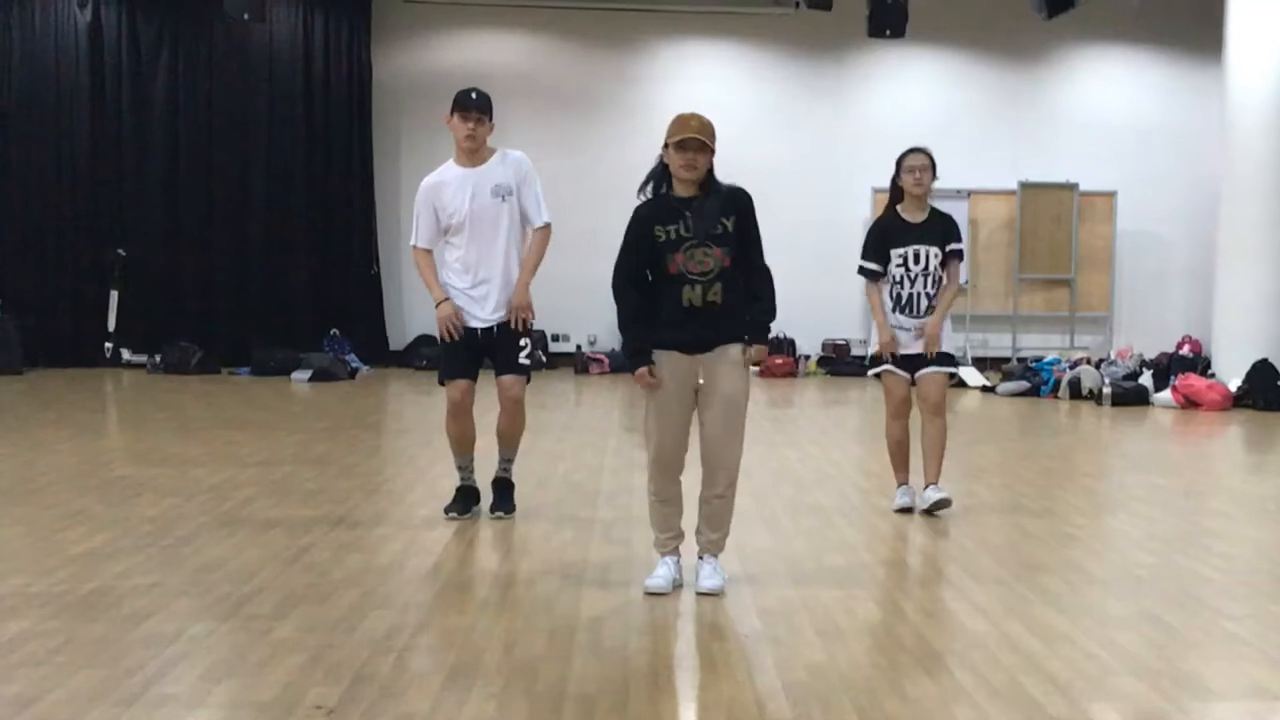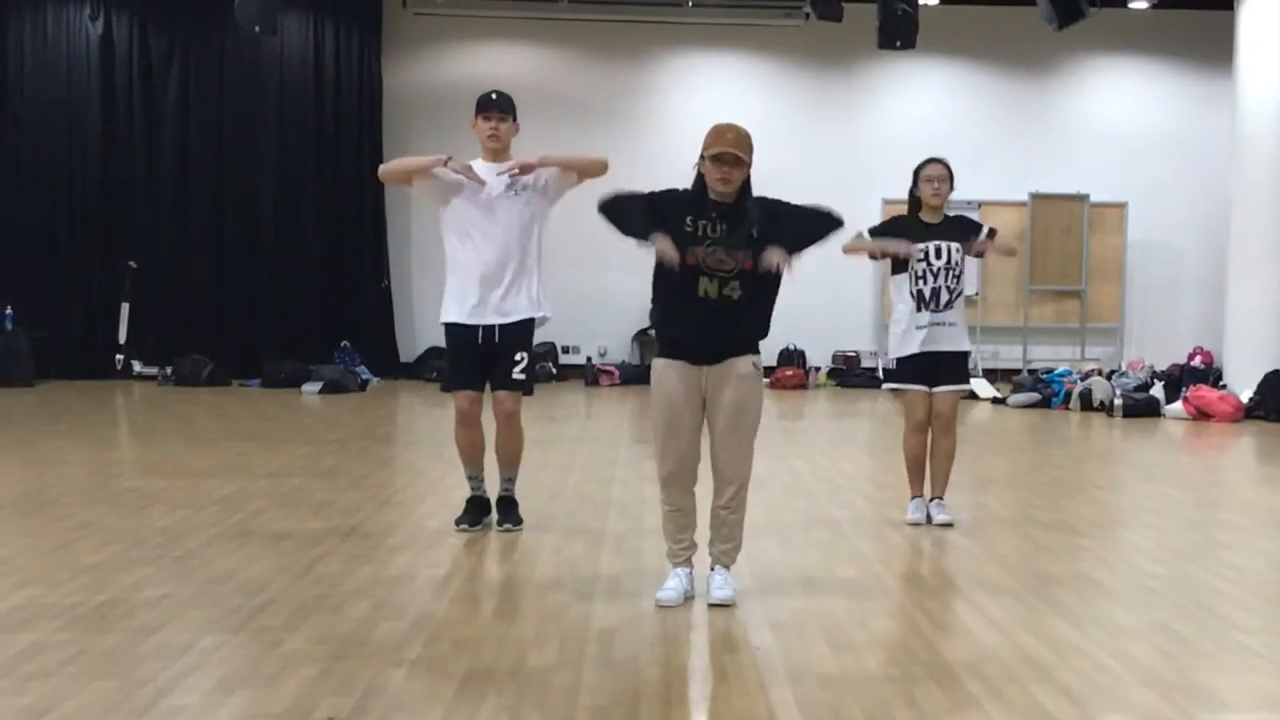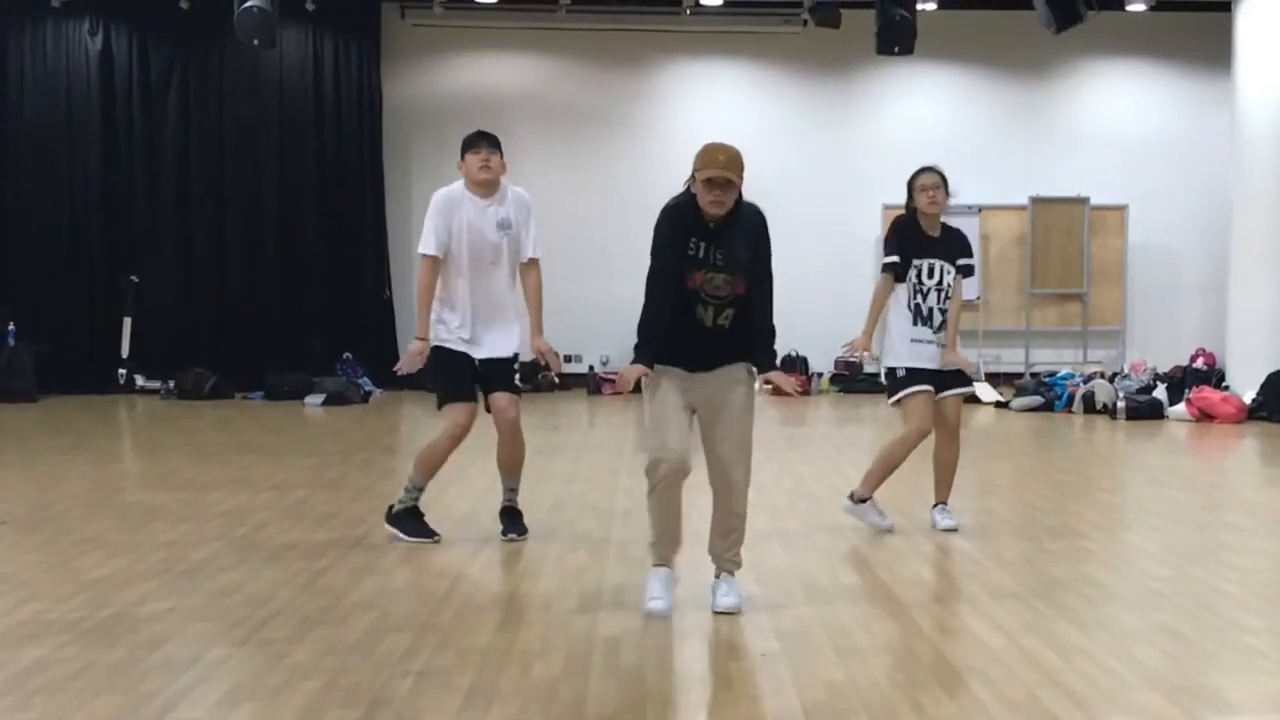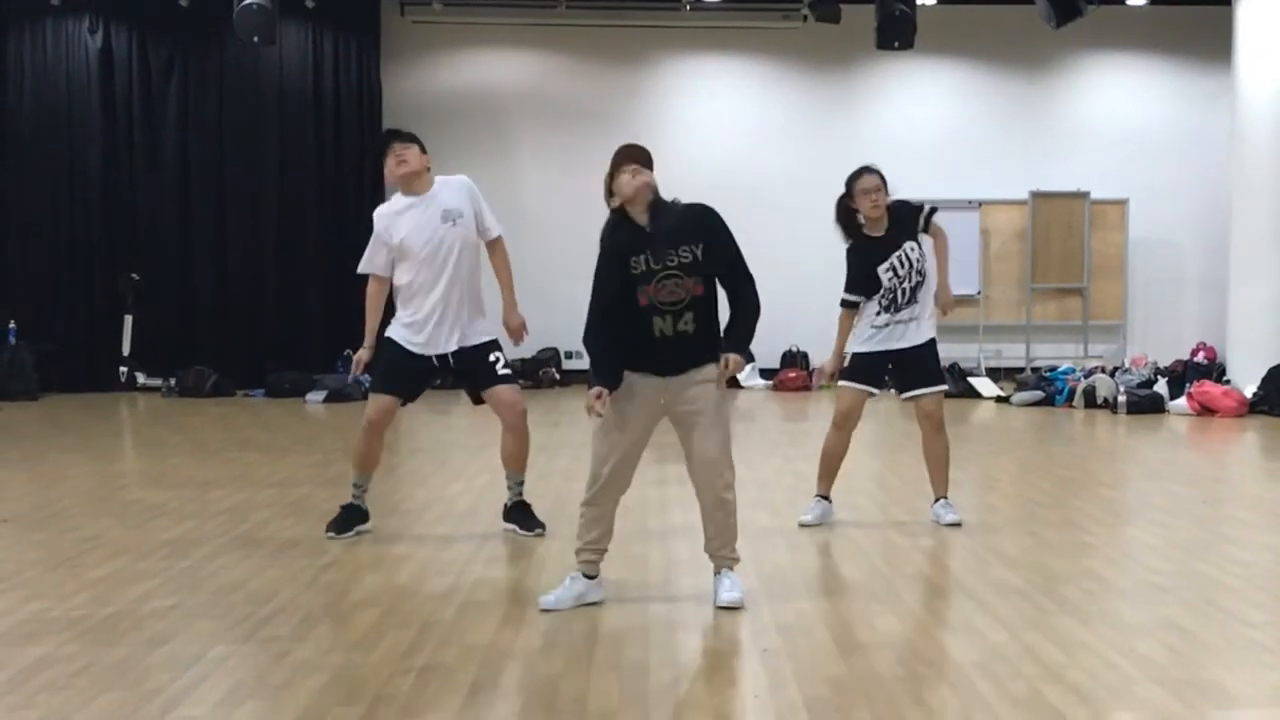
dt=0.7s
person 1, frame 1
left shoulder: (735, 203)
right shoulder: (649, 215)
left elbow: (756, 272)
right elbow: (627, 286)
left wrist: (759, 330)
right wrist: (637, 353)
left hip: (726, 351)
right hip: (667, 354)
left knee: (722, 461)
right knee: (663, 461)
left ankle: (710, 556)
right ankle: (668, 555)
person 1, frame 2
left shoulder: (764, 214)
right shoulder: (677, 206)
left elbow: (828, 221)
right elbow: (612, 206)
left wrist: (786, 246)
right wrist: (652, 235)
left hip: (738, 361)
right hip: (677, 358)
left knee: (732, 472)
right knee: (673, 471)
left ankle: (721, 567)
right ankle: (680, 566)
person 1, frame 3
left shoulder: (752, 225)
right shoulder: (674, 219)
left elbow: (760, 299)
right elbow: (659, 292)
left wrist: (766, 362)
right wrist: (644, 357)
left hip: (730, 370)
right hip: (671, 367)
left knee: (732, 477)
right knee: (668, 460)
left ankle: (725, 573)
right ankle: (662, 567)
person 1, frame 4
left shoulder: (701, 222)
right shoulder: (618, 245)
left elbow: (742, 287)
right elbow: (603, 318)
left wrist: (737, 344)
right wrist: (603, 378)
left hip: (699, 374)
right hip: (637, 377)
left knee: (716, 476)
right knee: (605, 476)
left ankle: (724, 569)
right ankle: (585, 574)
person 2, frame 1
left shoulder: (516, 166)
right shoulder: (433, 185)
left elbow: (541, 229)
right elbow: (422, 249)
left wrist: (522, 285)
right wrist: (440, 298)
left hip: (509, 308)
right hip: (459, 312)
left knee: (512, 395)
right knee: (457, 399)
left ankle: (504, 479)
right ankle: (466, 486)
person 2, frame 2
left shoulder: (536, 175)
right shoulder: (453, 174)
left elbow: (599, 165)
right elbow: (387, 173)
left wrist: (545, 161)
right wrist: (441, 162)
left hip: (517, 310)
right hip: (464, 311)
left knee: (507, 408)
right knee: (465, 408)
left ankle: (507, 496)
right ankle: (476, 498)
person 2, frame 3
left shoulder: (519, 202)
right shoulder: (446, 201)
left elbow: (529, 269)
right elbow: (429, 268)
left wrist: (537, 333)
right wrist: (421, 336)
left hip: (500, 336)
right hip: (450, 334)
left knee: (508, 417)
right knee: (458, 425)
left ankle: (510, 507)
right ankle: (404, 508)
person 2, frame 4
left shoulder: (461, 188)
right shoulder: (387, 216)
left elbow: (494, 244)
right elbow: (378, 281)
left wrist: (511, 305)
right wrist: (367, 345)
left hip: (472, 332)
right hip: (410, 336)
left knee: (514, 409)
right knee: (375, 417)
left ankle: (515, 504)
right ankle: (356, 507)
person 3, frame 1
left shoulder: (945, 225)
right shoulder: (883, 226)
left elbow: (952, 281)
right elbow: (873, 284)
left wrist: (936, 321)
right wrist: (882, 328)
left hip: (932, 332)
right hip: (894, 332)
left knee: (933, 405)
right knee: (897, 406)
left ankle: (931, 485)
right ankle: (903, 486)
person 3, frame 2
left shoulder: (963, 226)
right shoulder: (901, 225)
left elbow: (1008, 248)
right elbow: (849, 247)
left wrist: (990, 247)
right wrist: (887, 246)
left hip: (950, 341)
right hip: (910, 338)
left knee: (946, 420)
right knee: (918, 422)
left ankle: (937, 500)
right ankle: (915, 498)
person 3, frame 3
left shoulder: (957, 241)
right shoulder: (902, 228)
left elbow: (956, 295)
right elbow: (886, 281)
left wrist: (952, 347)
right wrist: (867, 334)
left hip: (941, 350)
right hip: (907, 350)
left knee: (950, 426)
right knee: (919, 427)
left ankle: (941, 506)
right ankle: (862, 496)
person 3, frame 4
left shoulder: (906, 213)
right shoulder: (858, 251)
left elbow: (938, 234)
right elbow: (850, 307)
left wrist: (942, 284)
right wrist: (835, 355)
left hip: (918, 337)
right hip: (870, 342)
left knee: (932, 417)
right knee: (844, 416)
left ankle: (941, 501)
right ankle: (822, 499)
